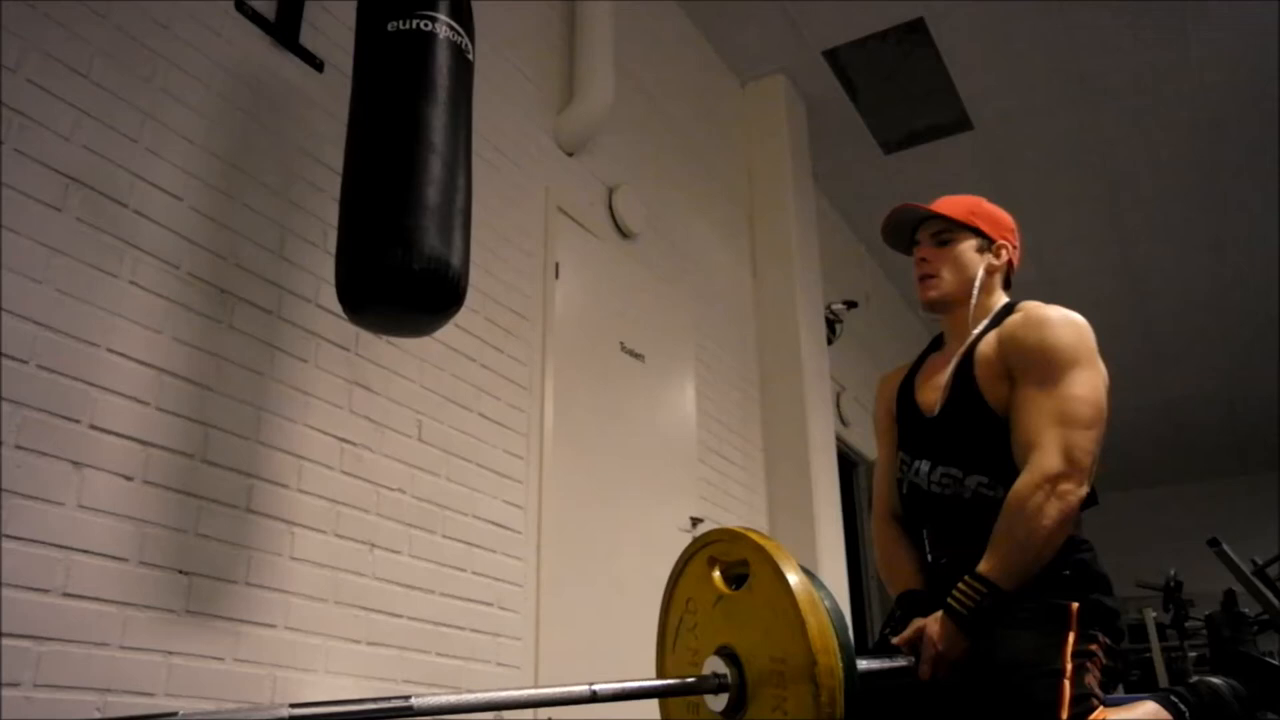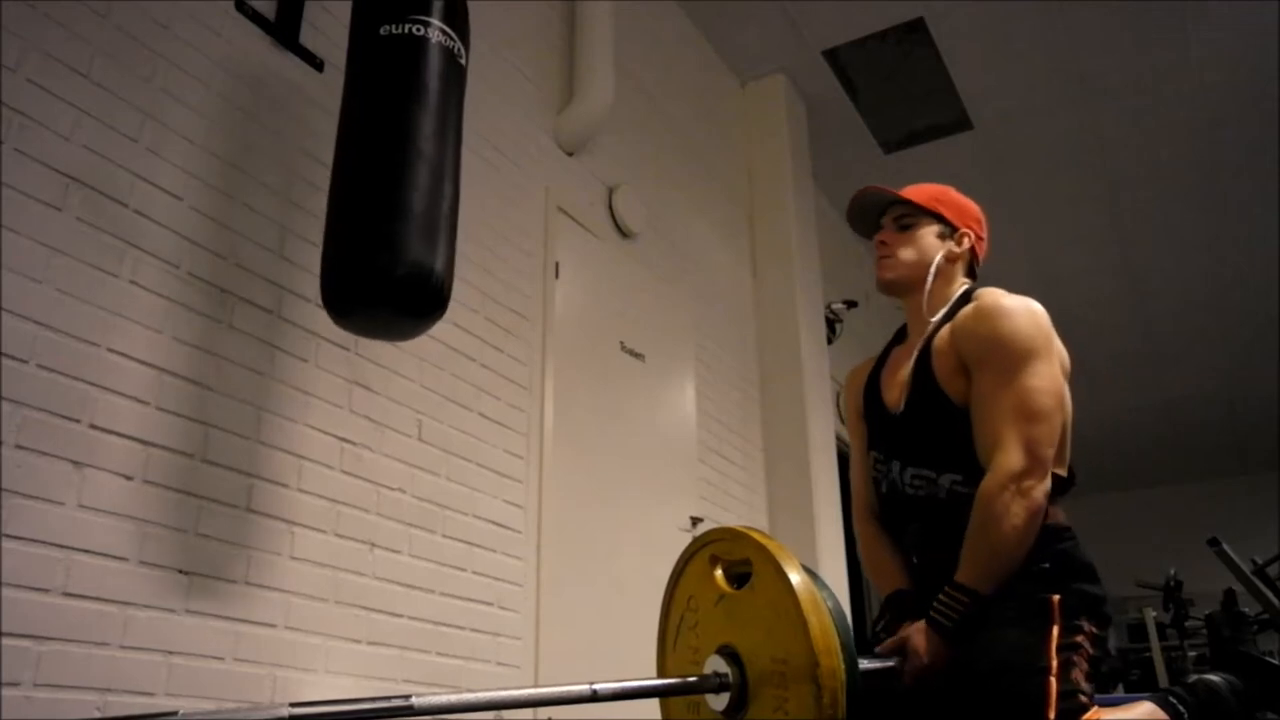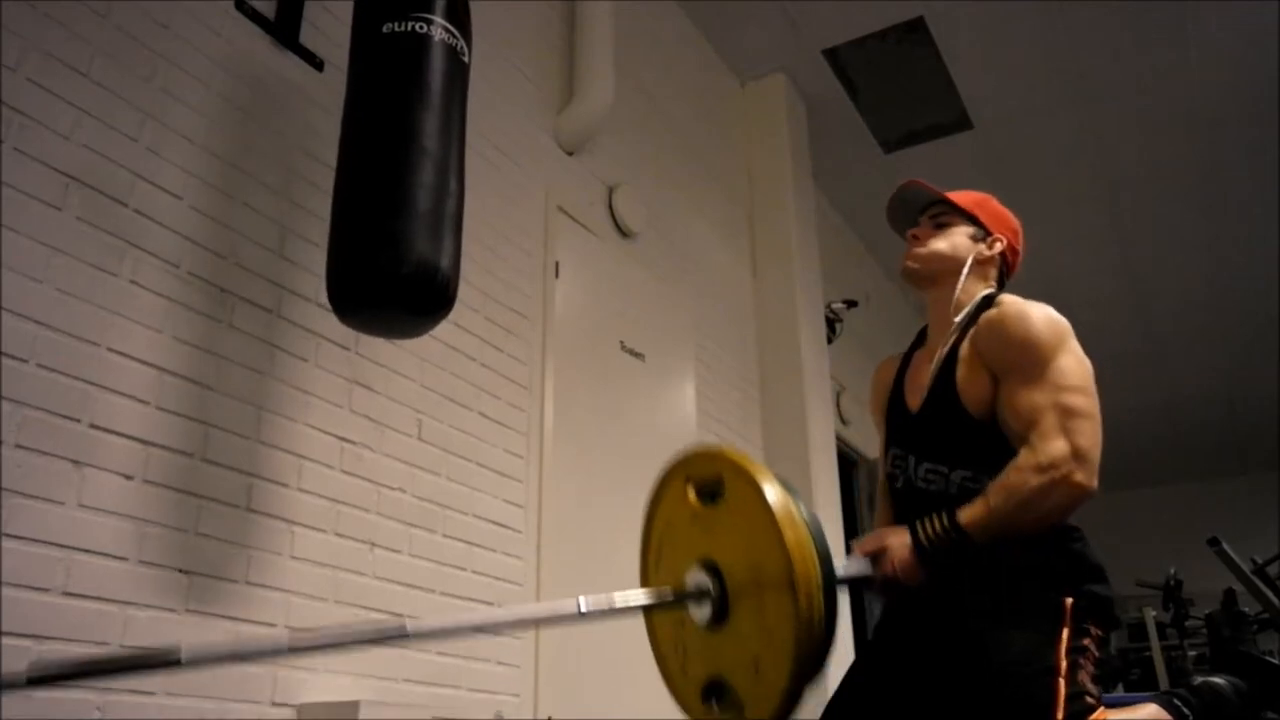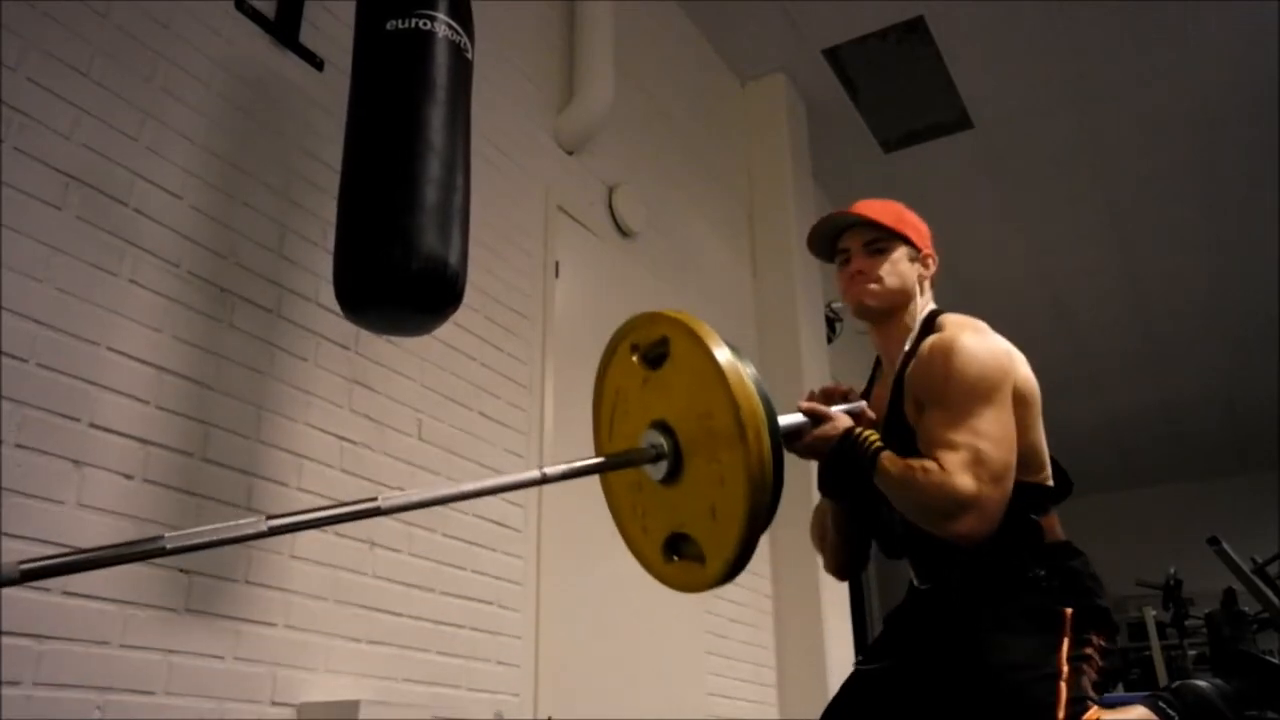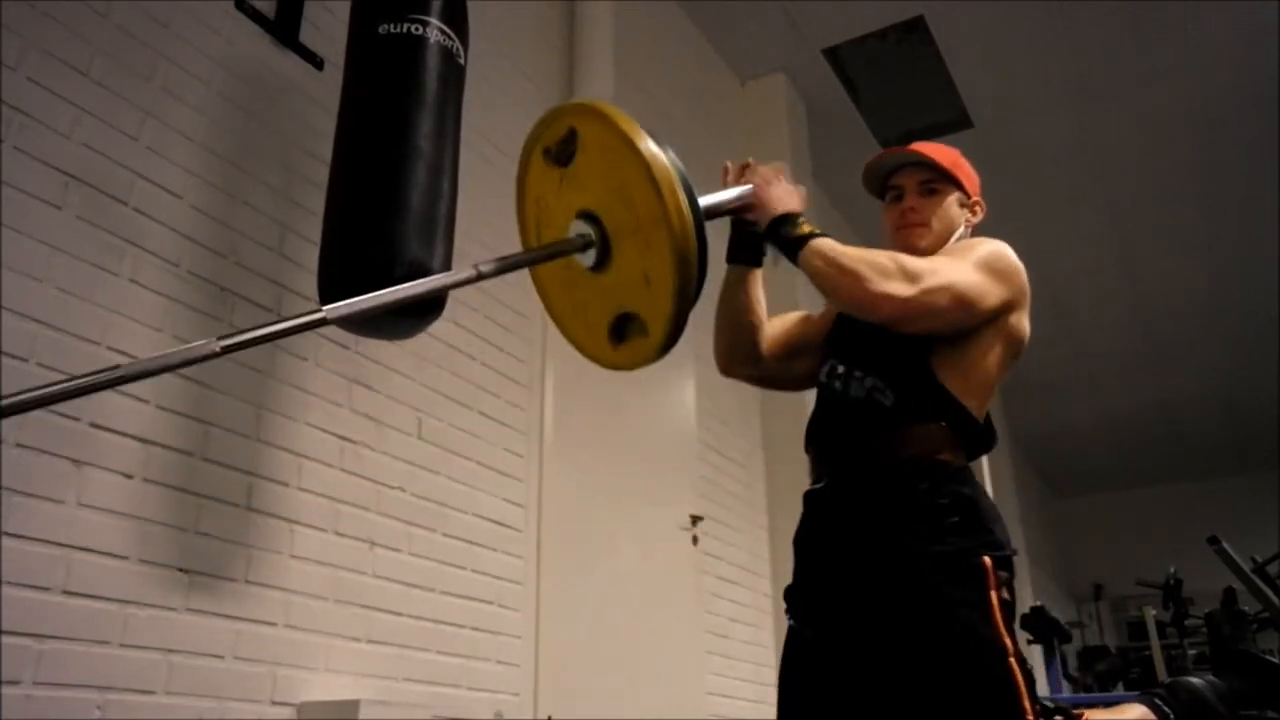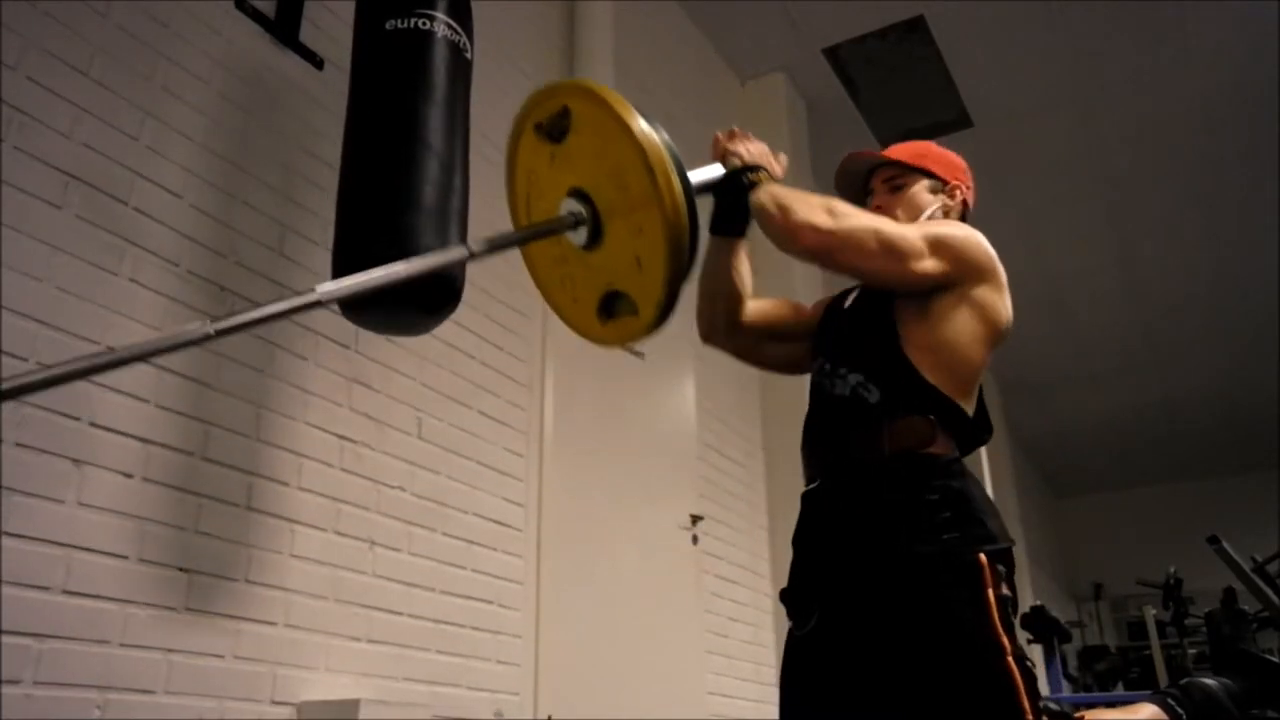
dt=0.7s
person 1, frame 1
left shoulder: (1044, 333)
right shoulder: (899, 387)
left elbow: (1057, 483)
right elbow: (888, 513)
left wrist: (964, 610)
right wrist: (914, 607)
left hip: (1039, 598)
right hip: (939, 602)
person 1, frame 2
left shoulder: (999, 322)
right shoulder: (867, 380)
left elbow: (1021, 481)
right elbow: (869, 512)
left wrist: (949, 618)
right wrist: (904, 610)
left hip: (1028, 588)
right hip: (930, 597)
person 1, frame 3
left shoulder: (1020, 328)
right shoulder: (893, 376)
left elbow: (1066, 467)
left wrist: (931, 543)
right wrist: (893, 543)
left hip: (1035, 591)
right hip: (938, 598)
person 1, frame 4
left shoulder: (959, 353)
right shoulder: (872, 395)
left elbow: (967, 508)
right elbow: (842, 559)
left wrist: (858, 449)
right wrist: (835, 463)
left hip: (1032, 602)
right hip: (939, 610)
person 1, frame 5
left shoulder: (989, 266)
right shoulder: (854, 309)
left elbow: (897, 294)
right elbow: (742, 357)
left wrist: (795, 229)
right wrist: (748, 243)
left hip: (931, 530)
right hip: (832, 537)
person 1, frame 6
left shoulder: (958, 251)
right shoulder: (846, 310)
left elbow: (821, 229)
right elbow: (725, 324)
left wrist: (757, 179)
right wrist: (731, 212)
left hip: (931, 531)
right hip: (833, 543)
